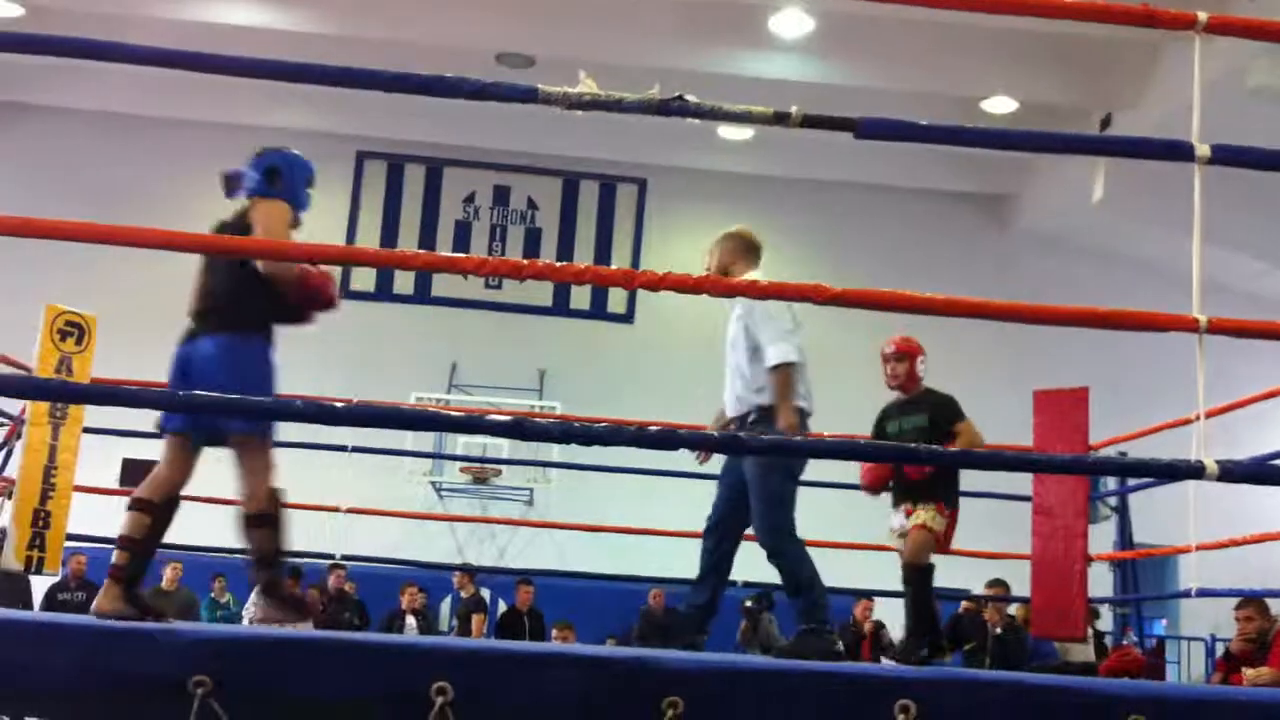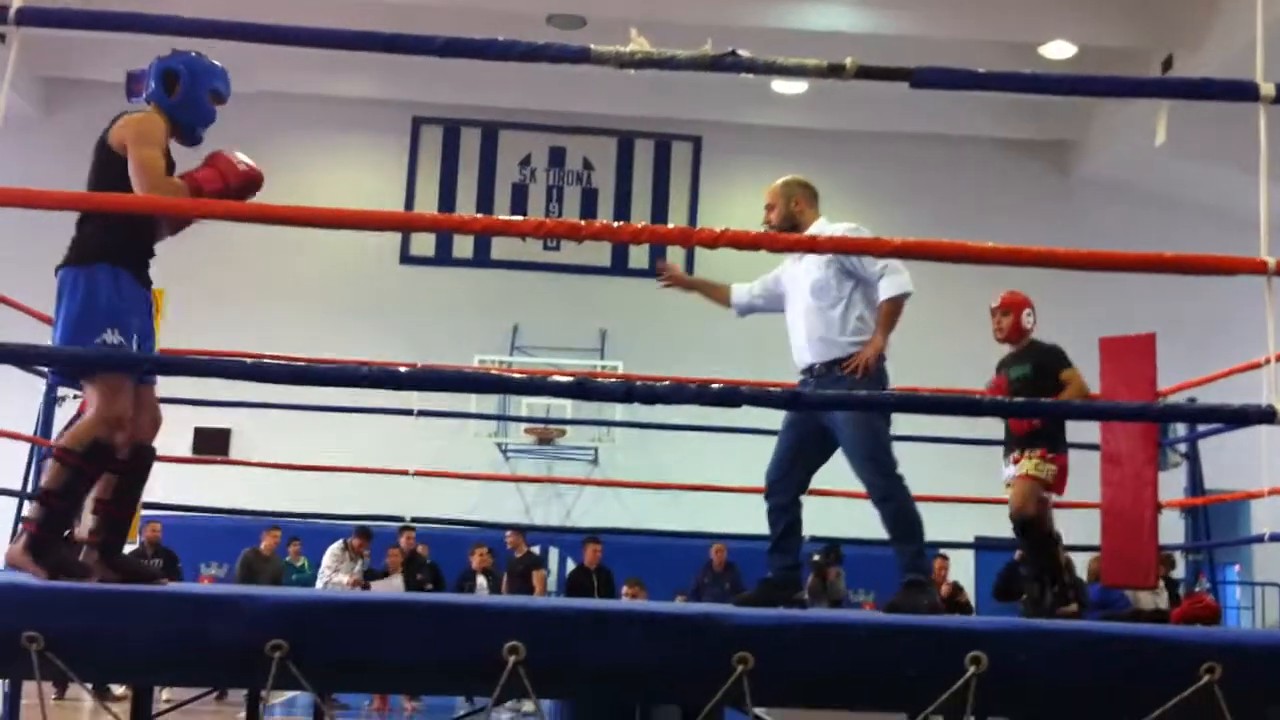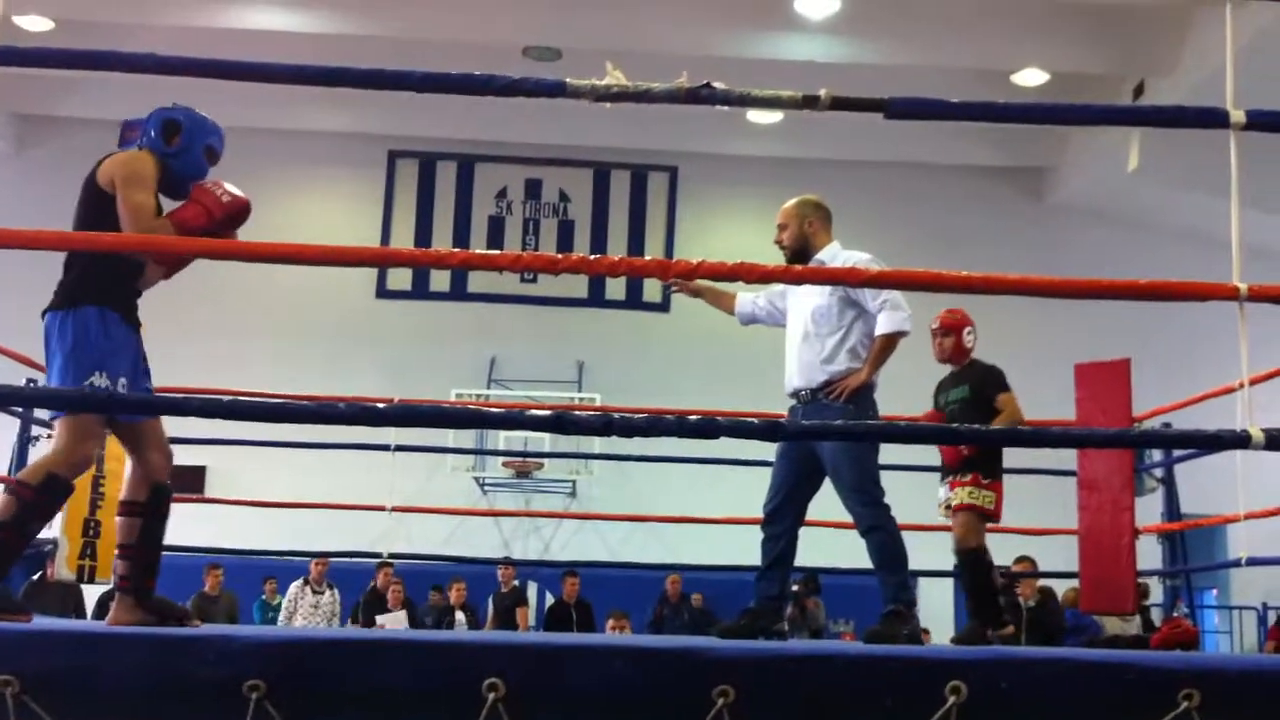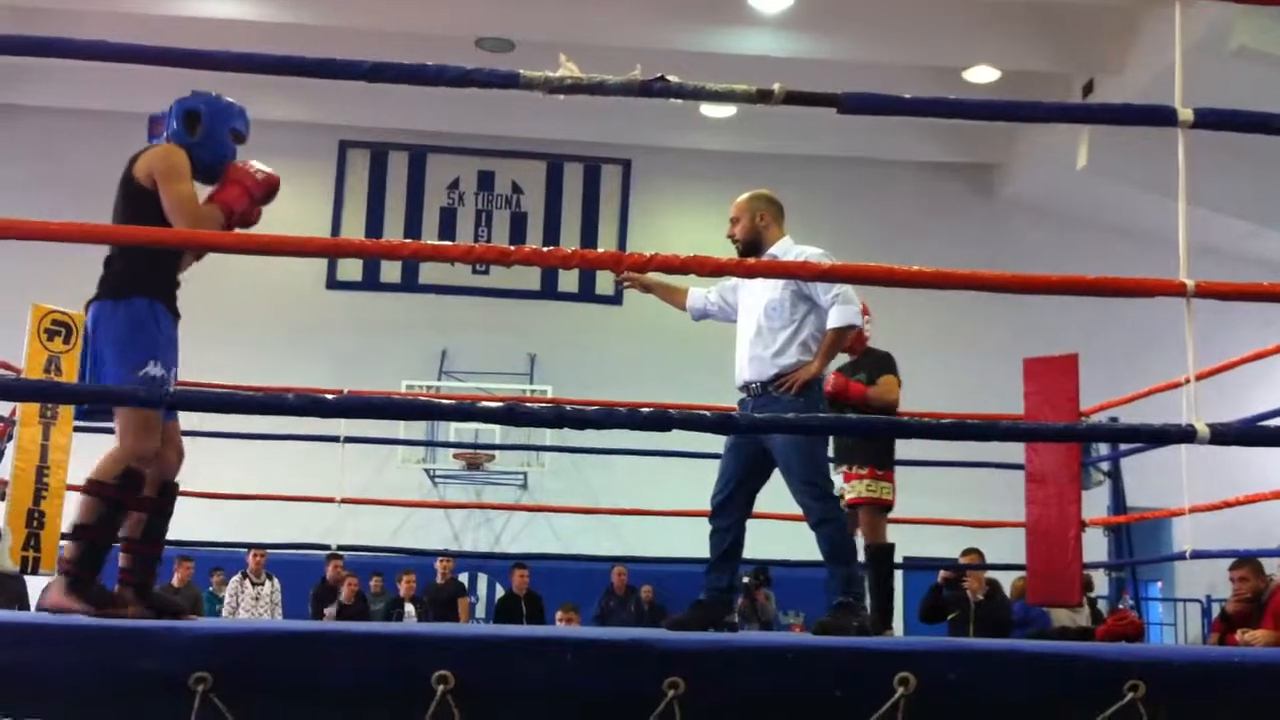
dt=1s
person 1, frame 1
left shoulder: (222, 230)
right shoulder: (275, 210)
right elbow: (270, 263)
left wrist: (284, 306)
right wrist: (311, 281)
left hip: (197, 345)
right hip: (240, 346)
left knee: (171, 469)
right knee: (257, 469)
left ankle: (118, 588)
right ankle: (274, 592)
person 1, frame 2
left shoulder: (144, 137)
right shoulder: (143, 123)
right elbow: (153, 195)
left wrist: (197, 203)
right wrist: (210, 181)
left hip: (121, 281)
right hip: (100, 275)
left knee: (142, 421)
right knee: (111, 410)
left ankle: (101, 552)
person 1, frame 3
left shoulder: (137, 183)
right shoulder: (133, 162)
right elbow: (139, 241)
left wrist: (197, 235)
right wrist: (199, 214)
left hip: (114, 326)
right hip: (88, 317)
left knee: (154, 457)
right knee: (74, 451)
left ankle: (133, 599)
person 1, frame 4
left shoulder: (160, 174)
right shoulder: (166, 155)
left elbow: (176, 254)
right elbow: (191, 228)
left wrist: (227, 217)
right wrist: (235, 196)
left hip: (143, 313)
right hip: (132, 308)
left knee: (166, 457)
right knee: (140, 444)
left ankle: (132, 593)
right ankle: (72, 578)
person 2, frame 1
left shoulder: (756, 295)
right shoulder: (748, 303)
left elbow: (783, 352)
left wrist: (786, 410)
right wrist: (717, 428)
left hip: (771, 429)
right hip: (750, 434)
left knee: (773, 533)
right knee: (719, 530)
left ankle: (818, 632)
right ankle: (693, 623)
person 2, frame 2
left shoulder: (844, 238)
right shoulder: (791, 268)
left elbow: (895, 279)
right elbow: (745, 297)
left wrist: (878, 339)
right wrist: (690, 283)
left hip: (853, 379)
right hip: (812, 385)
left knee: (880, 478)
right knee: (780, 483)
left ankle: (918, 583)
right ankle: (783, 578)
person 2, frame 3
left shoulder: (852, 266)
right shoulder: (796, 286)
left elbow: (895, 315)
right elbow: (749, 307)
left wrist: (865, 371)
right wrist: (698, 290)
left hip: (841, 408)
right hip: (802, 411)
left knee: (868, 510)
right knee: (779, 513)
left ankle: (901, 613)
right ankle: (766, 609)
person 2, frame 4
left shoulder: (804, 261)
right shoulder: (746, 281)
left elbow: (847, 309)
right elbow: (700, 302)
left wrist: (816, 365)
right wrist: (649, 285)
left hip: (790, 401)
right hip: (752, 404)
left knee: (818, 503)
right knee: (726, 506)
left ankle: (850, 604)
right ankle: (715, 601)
person 3, frame 1
left shoulder: (940, 403)
right shoulder: (888, 413)
left elbow: (974, 440)
right wrist: (872, 472)
left hip: (935, 500)
right hip: (903, 502)
left knee: (914, 558)
right knee: (913, 572)
left ankle: (916, 639)
right ankle: (933, 645)
person 3, frame 2
left shoulder: (1046, 353)
right shoulder: (1004, 365)
left elbow: (1081, 388)
right wrist: (994, 398)
left hip: (1044, 447)
right hip: (1015, 450)
left knee: (1019, 508)
right knee: (1039, 522)
left ankle: (1038, 582)
right ankle: (1059, 594)
person 3, frame 3
left shoulder: (986, 374)
right shoulder: (943, 386)
left elbow: (1014, 416)
left wrist: (972, 442)
right wrist: (931, 428)
left hip: (981, 471)
right hip: (953, 474)
left knee: (966, 538)
right knee: (967, 544)
left ankle: (981, 619)
right ankle: (996, 619)
person 3, frame 4
left shoulder: (880, 360)
right shoulder: (841, 371)
left elbow: (890, 397)
right elbow: (830, 412)
left wrist: (845, 389)
right wrist: (823, 394)
left hip: (873, 464)
right hip: (845, 464)
left knee: (873, 536)
left ankle: (882, 619)
